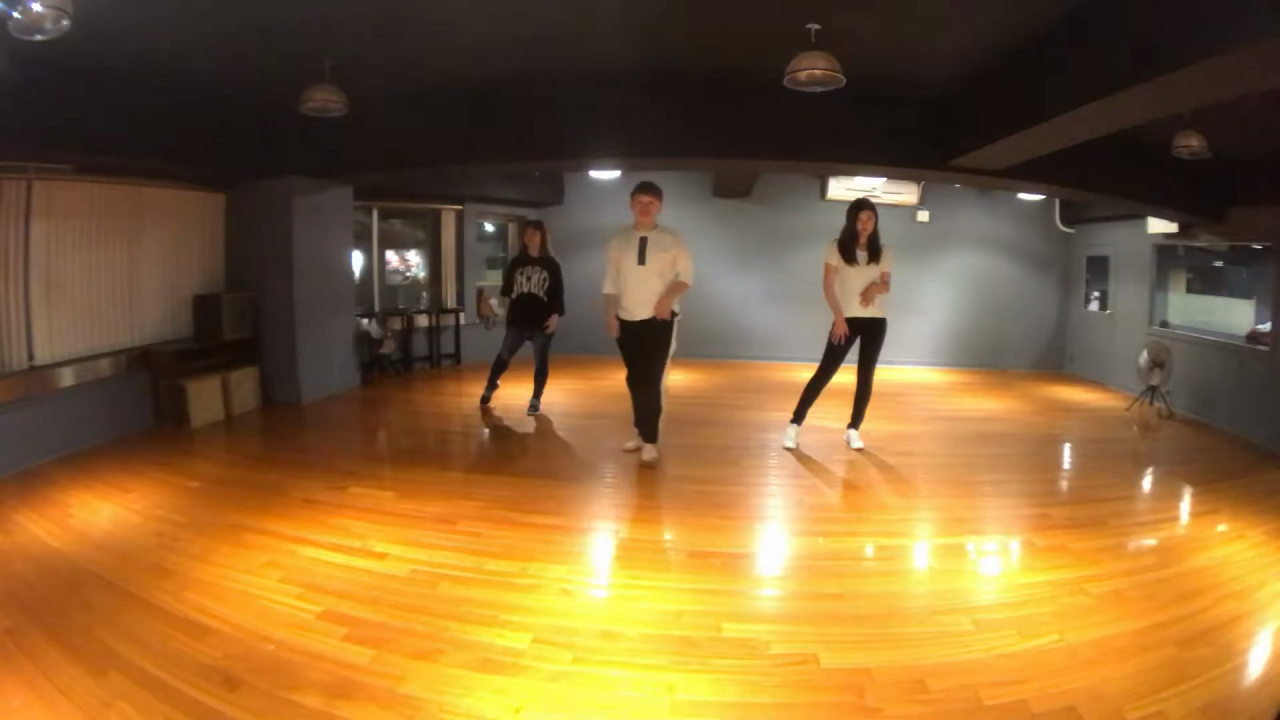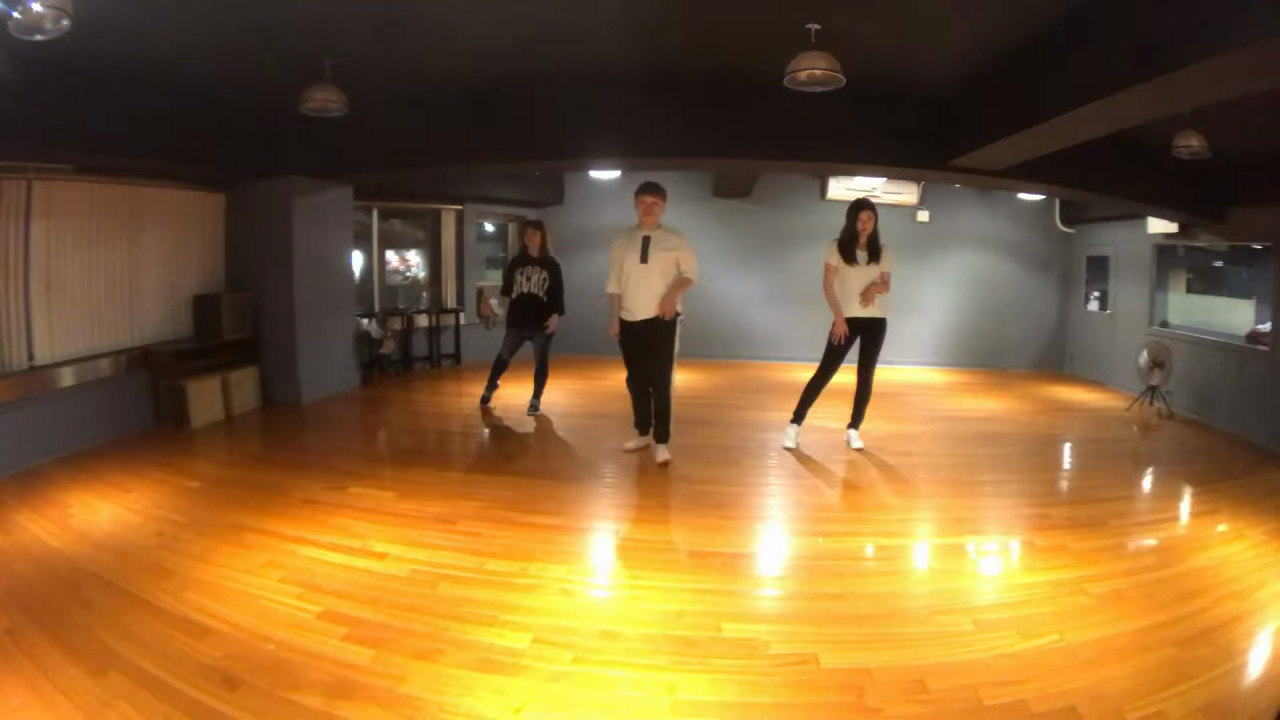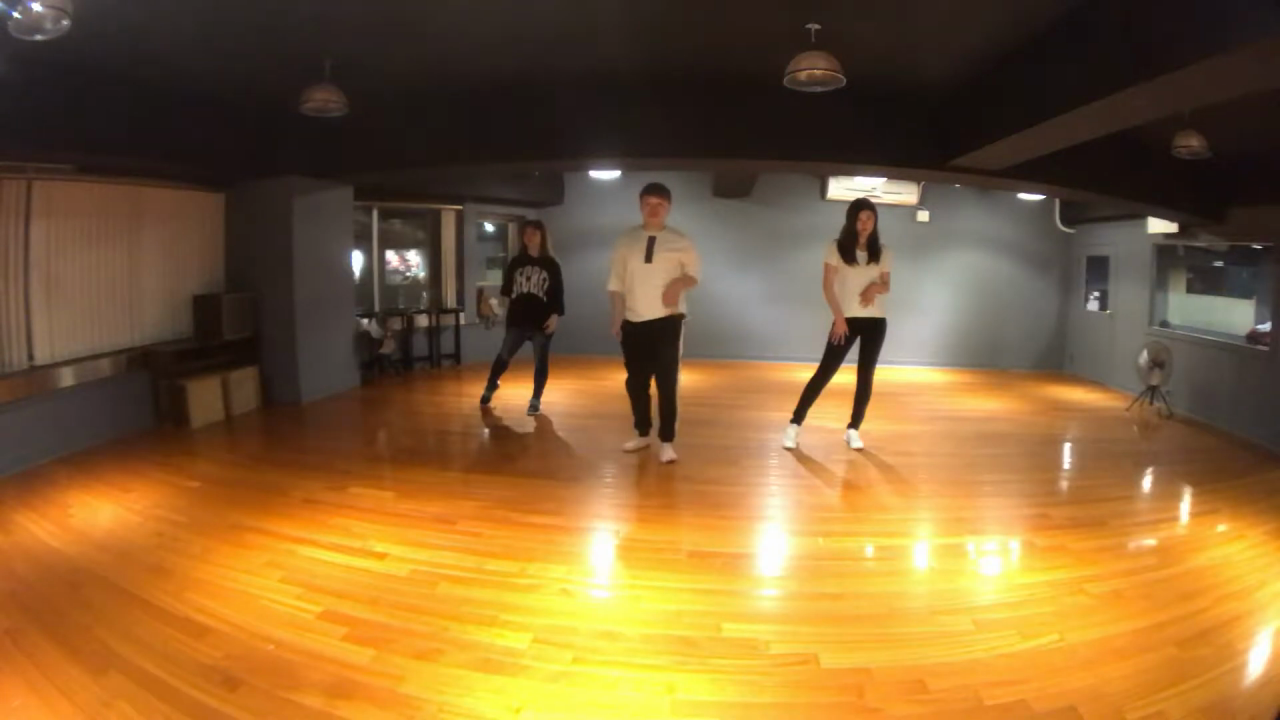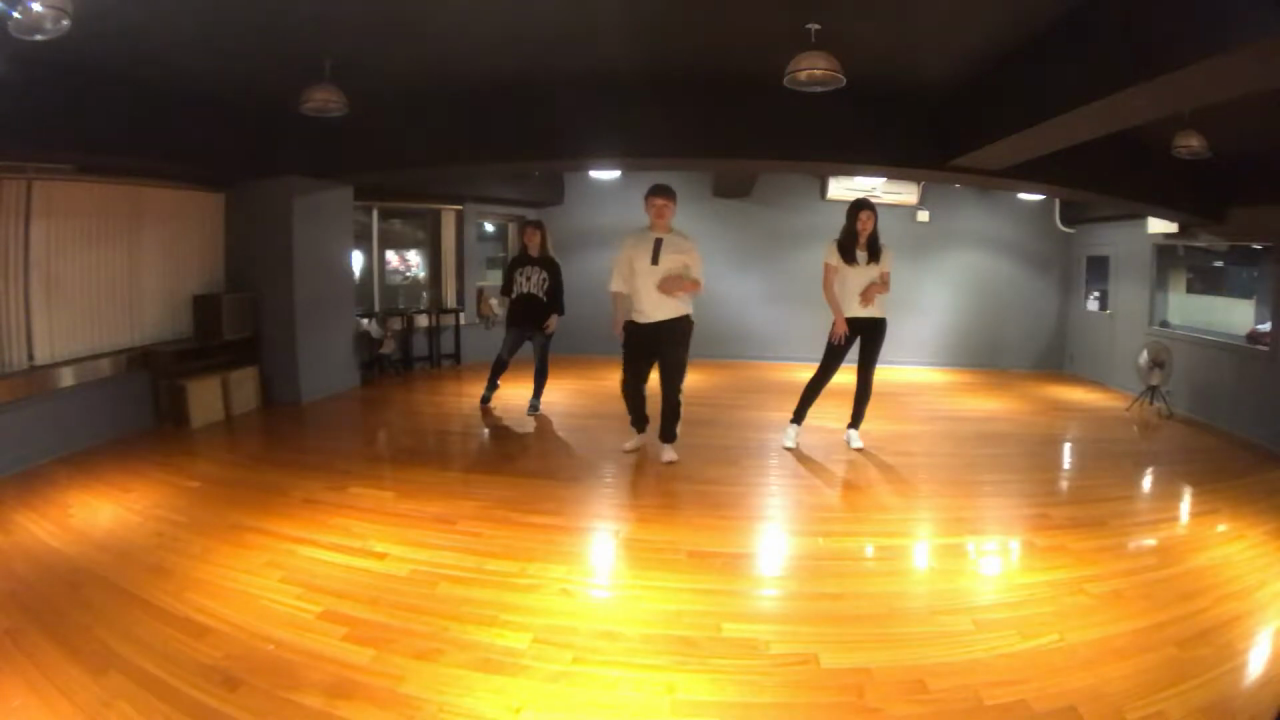
dt=0.1s
person 1, frame 1
left shoulder: (672, 240)
right shoulder: (619, 242)
left elbow: (685, 277)
right elbow: (610, 283)
left wrist: (668, 297)
right wrist: (611, 316)
left hip: (659, 319)
right hip: (627, 321)
left knee: (652, 380)
right knee: (635, 380)
left ankle: (650, 442)
right ankle: (643, 433)
person 1, frame 2
left shoulder: (675, 240)
right shoulder: (622, 242)
left elbow: (689, 274)
right elbow: (614, 283)
left wrist: (673, 293)
right wrist: (614, 316)
left hip: (662, 319)
right hip: (629, 321)
left knee: (660, 381)
right knee: (636, 381)
left ankle: (661, 442)
right ankle: (643, 433)
person 1, frame 3
left shoulder: (680, 242)
right shoulder: (627, 241)
left elbow: (694, 276)
right elbow: (616, 282)
left wrist: (679, 285)
right wrist: (617, 317)
left hip: (667, 320)
right hip: (633, 322)
left knee: (666, 382)
right knee: (636, 383)
left ankle: (667, 441)
right ankle: (643, 434)
person 1, frame 4
left shoulder: (685, 245)
right shoulder: (632, 242)
left elbow: (696, 283)
right elbow: (619, 283)
left wrist: (681, 283)
right wrist: (619, 317)
left hip: (675, 322)
right hip: (639, 323)
left knee: (671, 385)
right knee: (631, 382)
left ankle: (667, 442)
right ankle: (640, 432)
person 2, frame 1
left shoulder: (882, 253)
right shoulder: (837, 248)
left elbow: (887, 285)
right elbow: (828, 286)
left wrist: (876, 287)
right wrist: (838, 317)
left hip: (875, 321)
right hip: (846, 319)
left knee: (865, 376)
right knee: (825, 372)
left ankle: (853, 429)
right ankle: (795, 425)
person 2, frame 2
left shoulder: (882, 252)
right shoulder: (837, 248)
left elbow: (887, 285)
right elbow: (828, 286)
left wrist: (876, 287)
right wrist: (838, 317)
left hip: (875, 321)
right hip: (846, 319)
left knee: (865, 376)
right knee: (825, 372)
left ankle: (853, 429)
right ankle: (795, 425)
person 2, frame 3
left shoulder: (882, 252)
right shoulder: (837, 248)
left elbow: (887, 285)
right elbow: (828, 286)
left wrist: (876, 287)
right wrist: (838, 317)
left hip: (875, 321)
right hip: (846, 319)
left knee: (865, 376)
right knee: (825, 372)
left ankle: (853, 429)
right ankle: (795, 425)
person 2, frame 4
left shoulder: (882, 252)
right shoulder: (837, 248)
left elbow: (887, 285)
right elbow: (828, 286)
left wrist: (876, 287)
right wrist: (838, 317)
left hip: (875, 321)
right hip: (846, 319)
left knee: (866, 376)
right knee: (825, 372)
left ankle: (853, 429)
right ankle: (795, 424)
person 3, frame 1
left shoulder: (551, 265)
right shoulder: (516, 263)
left elbow: (558, 293)
right elbow: (507, 289)
left wrist: (556, 315)
left hip: (542, 321)
right hip: (518, 319)
left knee: (541, 360)
right knee: (504, 355)
left ankle: (536, 400)
right ankle: (490, 386)
person 3, frame 2
left shoulder: (551, 264)
right shoulder: (516, 262)
left elbow: (558, 293)
right elbow: (507, 289)
left wrist: (556, 315)
left hip: (542, 321)
right hip: (518, 319)
left knee: (541, 361)
right knee: (504, 355)
left ankle: (536, 400)
right ankle: (490, 386)
person 3, frame 3
left shoulder: (551, 264)
right shoulder: (516, 263)
left elbow: (558, 293)
right elbow: (507, 289)
left wrist: (555, 315)
left hip: (542, 321)
right hip: (518, 319)
left knee: (541, 361)
right knee: (504, 355)
left ankle: (535, 400)
right ankle: (490, 386)
person 3, frame 4
left shoulder: (551, 264)
right shoulder: (516, 262)
left elbow: (558, 293)
right elbow: (507, 289)
left wrist: (555, 315)
left hip: (542, 321)
right hip: (518, 319)
left knee: (541, 361)
right knee: (504, 355)
left ankle: (535, 400)
right ankle: (491, 386)
